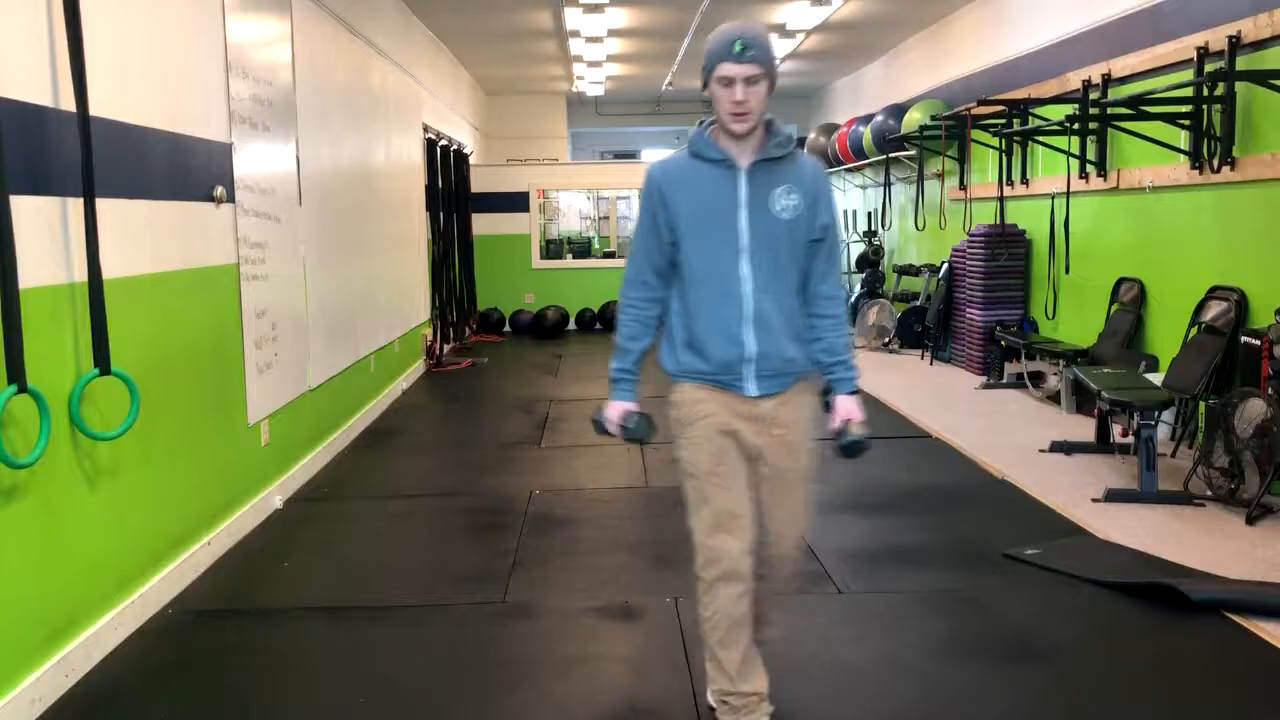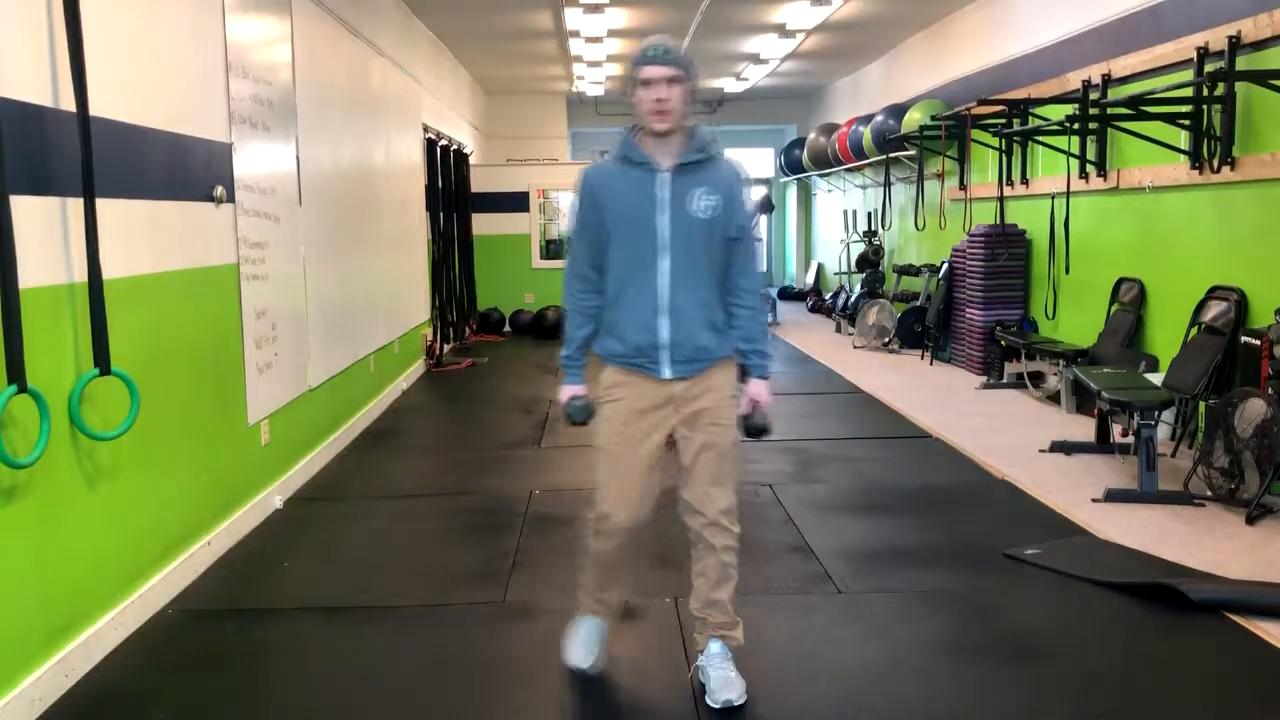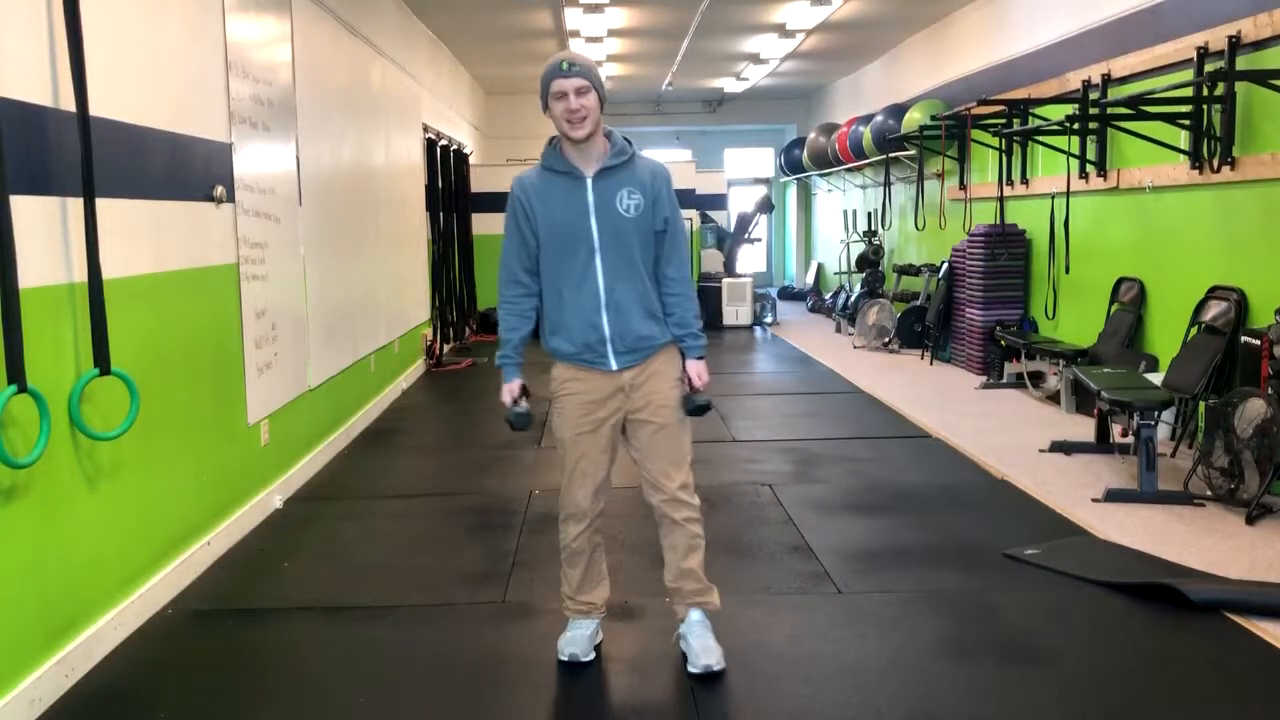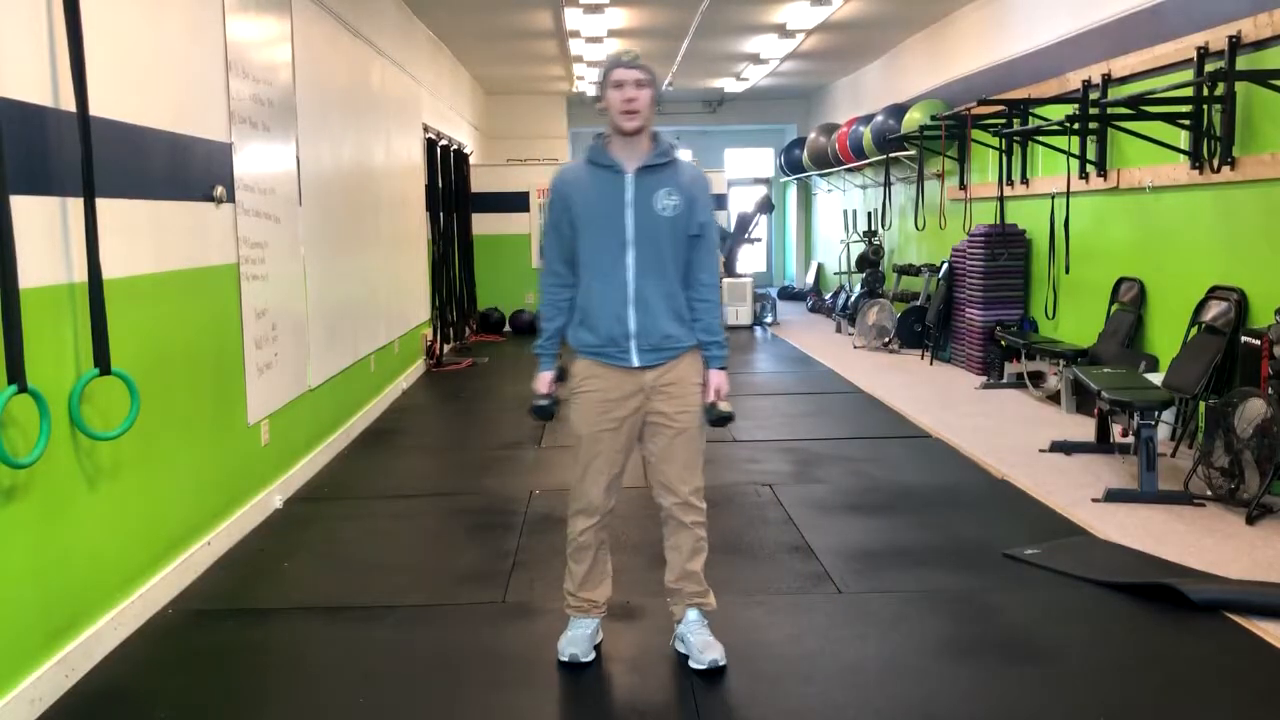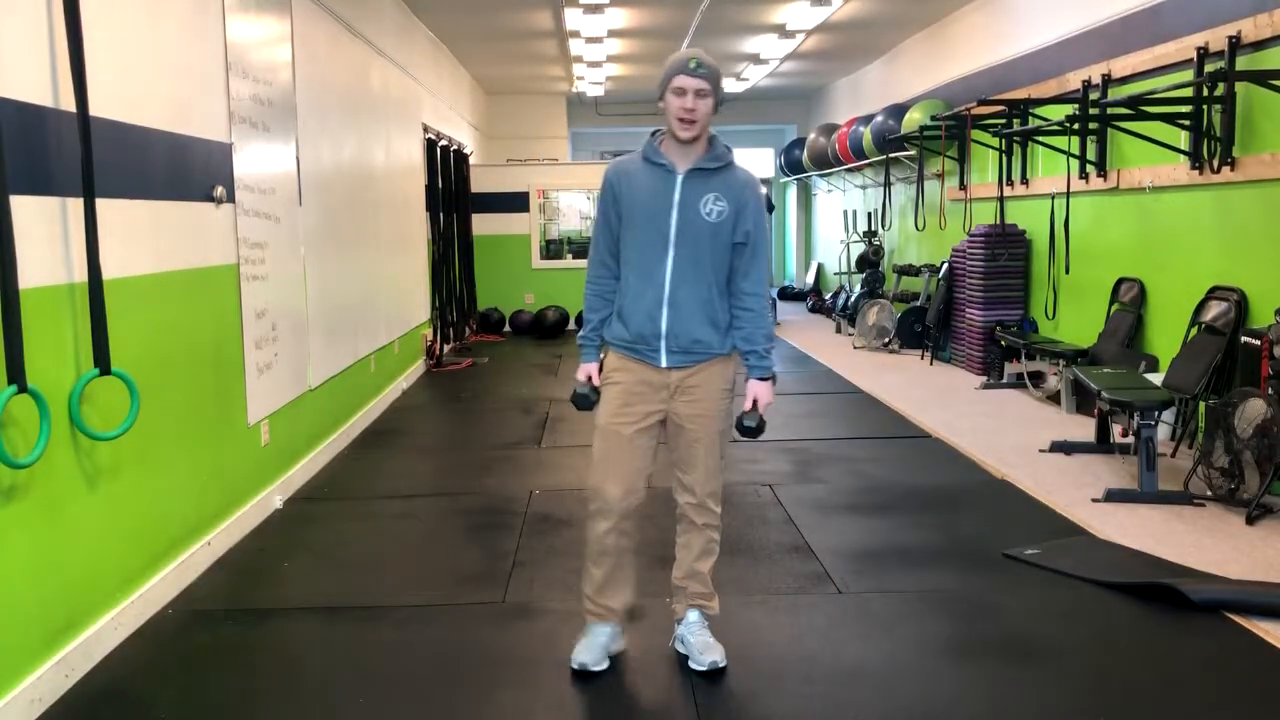
dt=0.5s
person 1, frame 1
left shoulder: (806, 177)
right shoulder: (669, 179)
left elbow: (825, 289)
right elbow: (643, 290)
left wrist: (843, 381)
right wrist: (622, 386)
left hip: (789, 394)
right hip: (704, 396)
left knee: (782, 542)
right knee: (725, 556)
left ankle: (740, 643)
person 1, frame 2
left shoulder: (724, 179)
right shoulder: (602, 181)
left elbow: (744, 282)
right elbow: (583, 283)
left wrist: (757, 367)
right wrist: (572, 369)
left hip: (710, 378)
right hip: (626, 378)
left knee: (714, 518)
right knee: (614, 514)
left ankle: (715, 646)
right ankle: (592, 615)
person 1, frame 3
left shoulder: (650, 177)
right shoulder: (529, 190)
left elbow: (675, 272)
right elbow: (518, 285)
left wrist: (693, 348)
right wrist: (511, 366)
left hip: (654, 364)
right hip: (577, 373)
left knee: (675, 496)
right knee: (579, 505)
left ankle: (694, 616)
right ankle: (584, 615)
person 1, frame 4
left shoulder: (689, 182)
right shoulder: (571, 183)
left elbow: (704, 279)
right elbow: (556, 279)
left wrist: (715, 359)
right wrist: (546, 359)
left hip: (678, 366)
right hip: (598, 369)
left knee: (683, 500)
right knee: (589, 502)
left ankle: (691, 615)
right ankle: (584, 614)
person 1, frame 5
left shoulder: (740, 187)
right shoulder: (622, 178)
left elbow: (751, 286)
right elbow: (603, 272)
left wrist: (760, 369)
right wrist: (589, 349)
left hip: (706, 369)
right hip: (628, 363)
left knee: (700, 502)
right knee: (610, 500)
left ankle: (693, 617)
right ankle: (603, 620)
